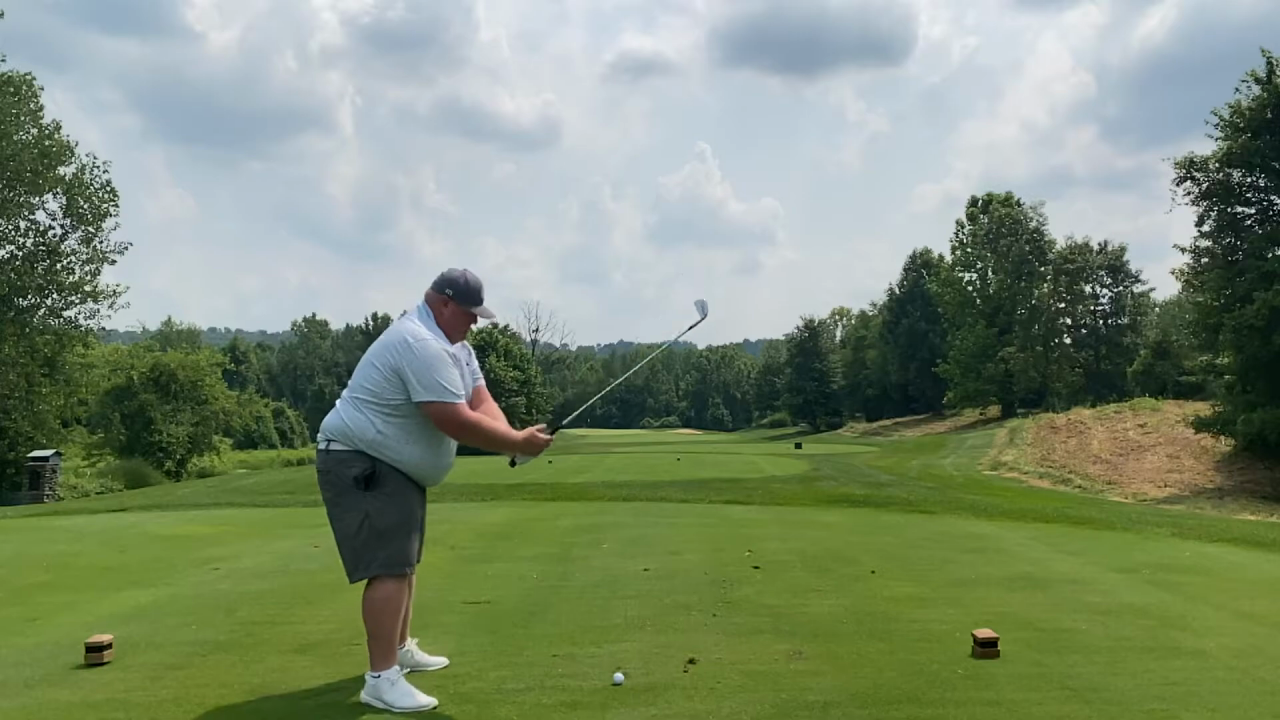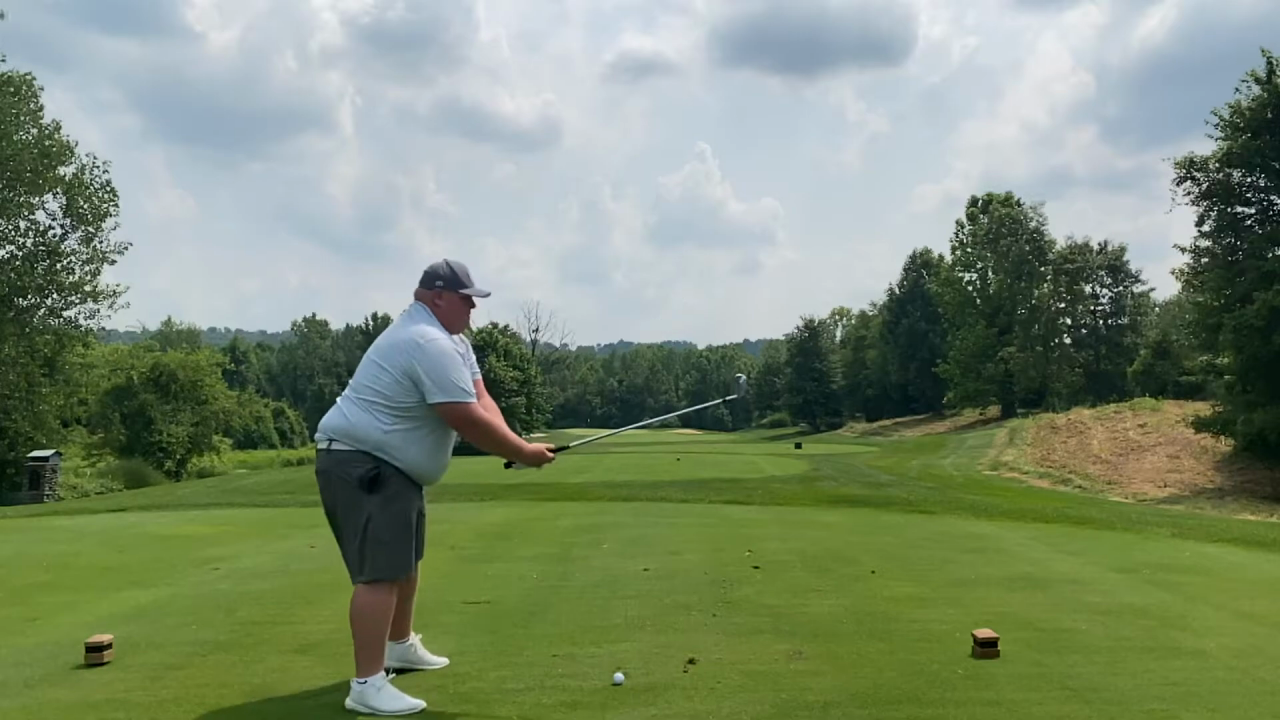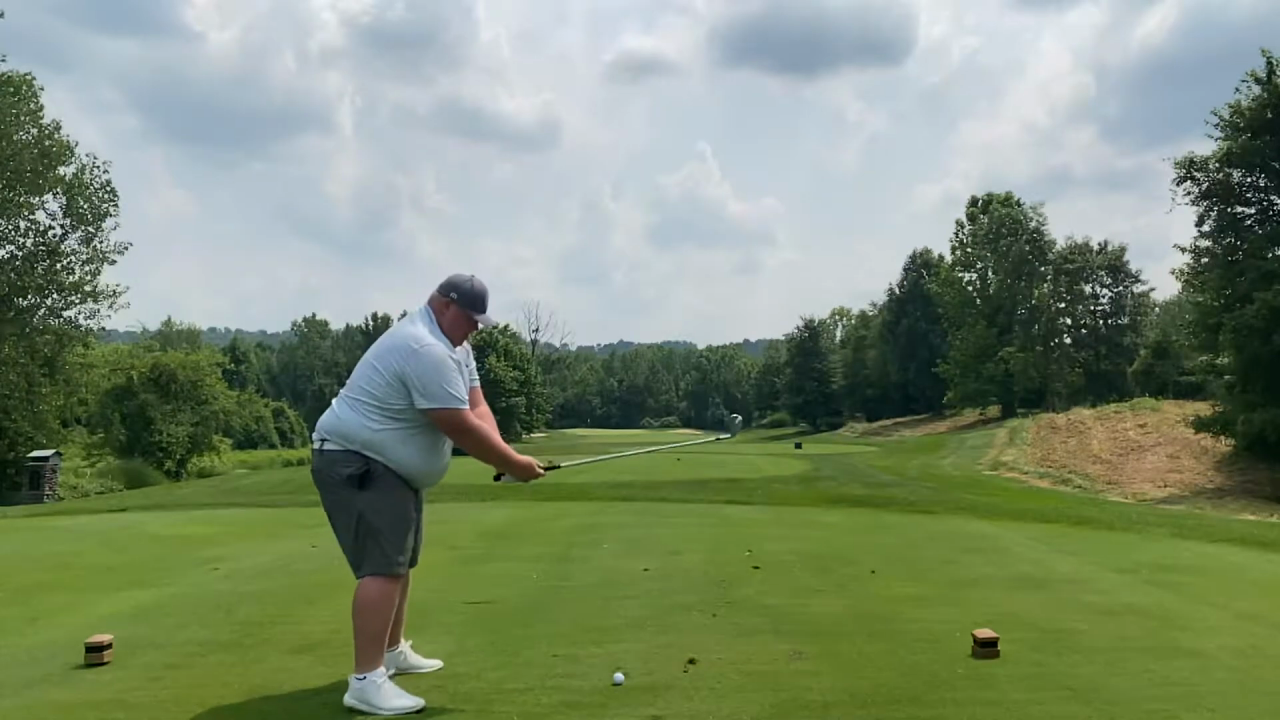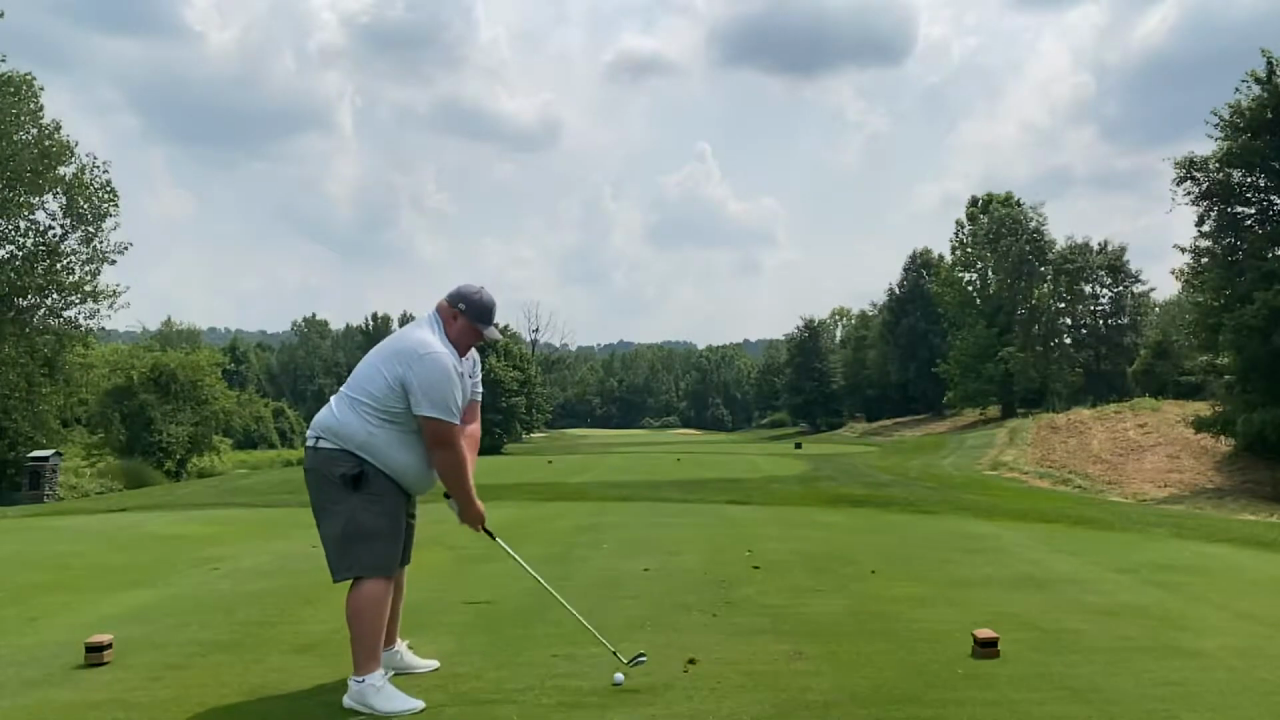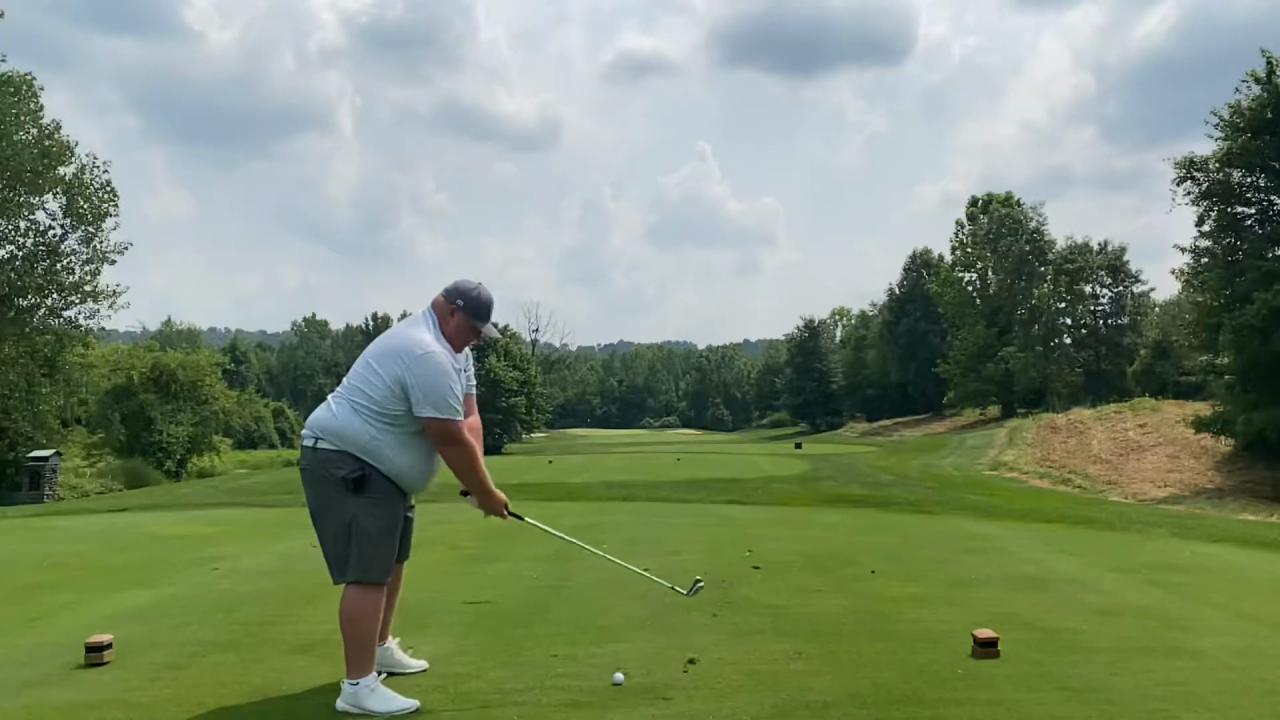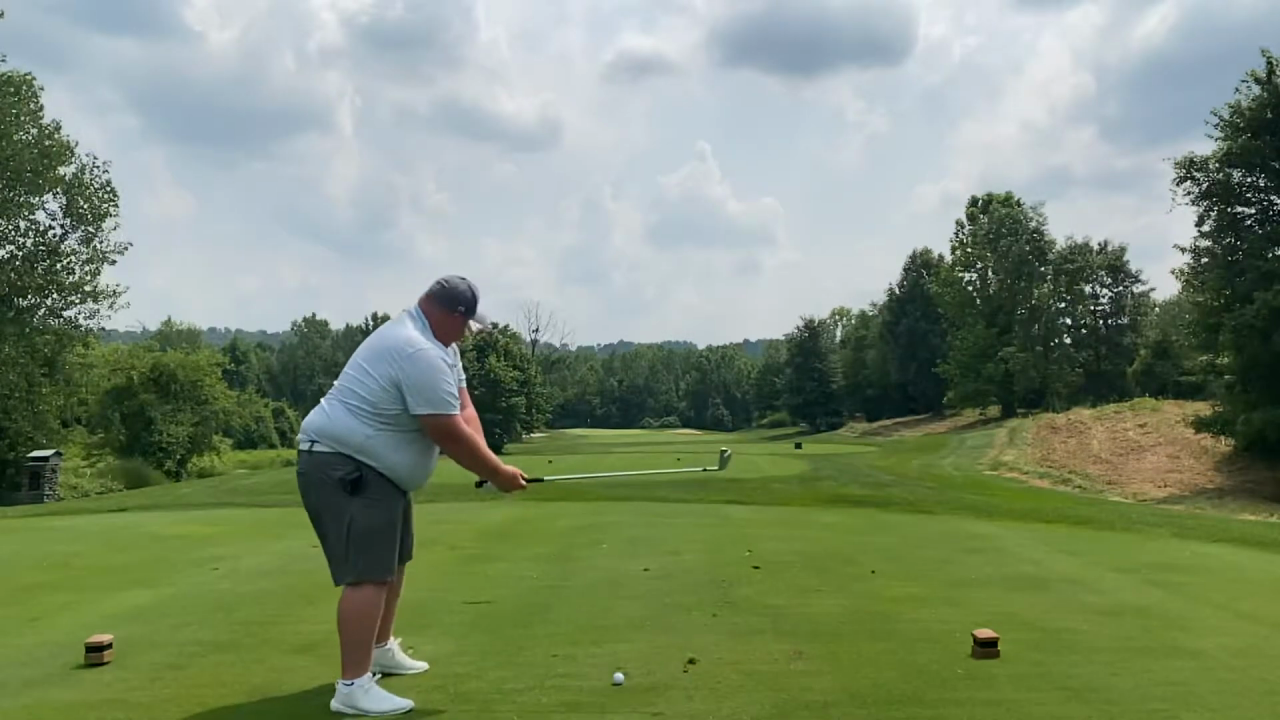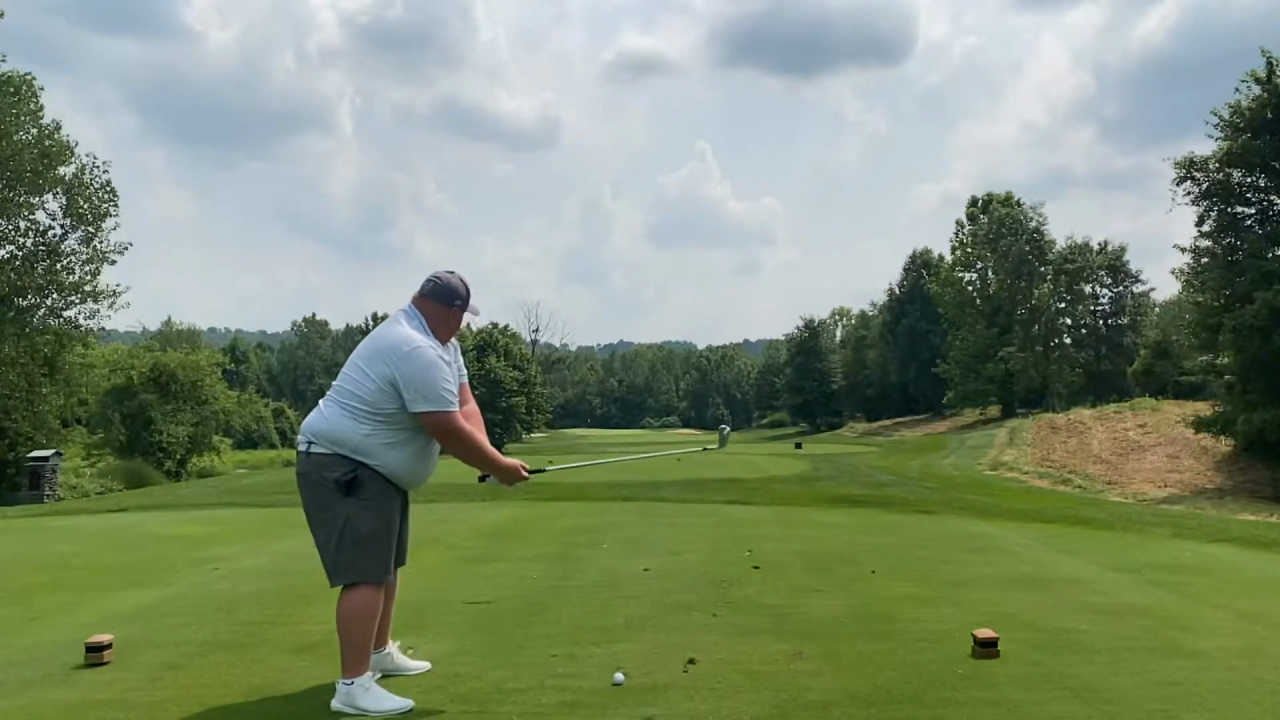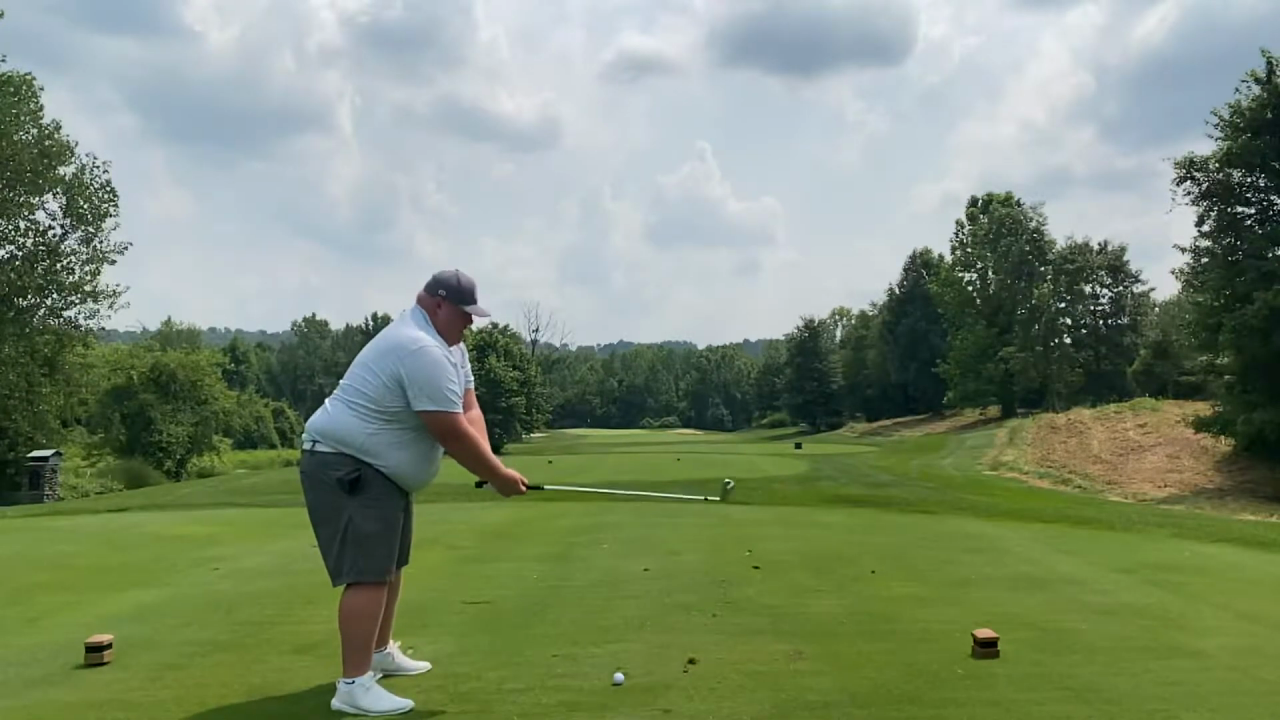
dt=0.5s
person 1, frame 1
left shoulder: (451, 343)
right shoulder: (422, 345)
left elbow: (481, 403)
right elbow: (456, 421)
left wrist: (514, 437)
right wrist: (517, 441)
left hip: (392, 467)
right hip: (361, 465)
left knee: (402, 561)
right knee: (388, 567)
left ankle: (399, 648)
right ankle: (381, 678)
person 1, frame 2
left shoulder: (450, 337)
right shoulder: (430, 346)
left elbow: (481, 401)
right elbow: (469, 422)
left wrist: (515, 445)
right wrist: (524, 453)
left hip: (390, 466)
right hip: (361, 464)
left knee: (405, 559)
right knee: (381, 570)
left ankle: (399, 644)
person 1, frame 3
left shoulder: (452, 344)
right shoulder: (424, 350)
left elbow: (477, 410)
right elbow: (461, 428)
left wrist: (505, 454)
right wrist: (512, 464)
left hip: (389, 468)
right hip: (355, 464)
left knee: (397, 561)
right knee: (383, 567)
left ankle: (391, 650)
right ankle: (366, 681)
person 1, frame 4
left shoulder: (463, 355)
right shoulder: (432, 358)
left elbow: (468, 426)
right elbow: (442, 444)
left wrist: (463, 486)
right wrist: (467, 502)
left hip: (381, 469)
right hip: (348, 464)
left knee: (392, 562)
right knee: (375, 568)
left ankle: (388, 650)
right ankle: (365, 682)
person 1, frame 5
left shoulder: (451, 347)
right shoulder: (428, 356)
left elbow: (468, 421)
right elbow: (451, 441)
left wrist: (480, 484)
right wrist: (486, 494)
left hip: (373, 466)
right hip: (345, 463)
left knee: (390, 560)
right knee: (368, 572)
left ankle: (379, 648)
person 1, frame 6
left shoulder: (436, 342)
right shoulder: (419, 354)
left elbow: (463, 411)
right elbow: (450, 435)
left wrist: (488, 463)
right wrist: (498, 473)
left hip: (371, 467)
right hip: (343, 466)
left knee: (390, 562)
right knee: (368, 572)
left ankle: (379, 649)
person 1, frame 7
left shoulder: (436, 341)
right shoulder: (416, 352)
left elbow: (465, 406)
right elbow: (450, 432)
left wrist: (489, 455)
right wrist: (499, 466)
left hip: (373, 468)
right hip: (342, 467)
left knee: (385, 564)
right knee: (366, 573)
left ankle: (378, 652)
person 1, frame 8
left shoulder: (447, 344)
right shoulder: (422, 351)
left elbow: (469, 413)
right elbow: (452, 434)
left wrist: (490, 466)
right wrist: (498, 476)
left hip: (378, 469)
right hip: (346, 466)
left knee: (388, 564)
right knee: (368, 572)
left ankle: (379, 652)
